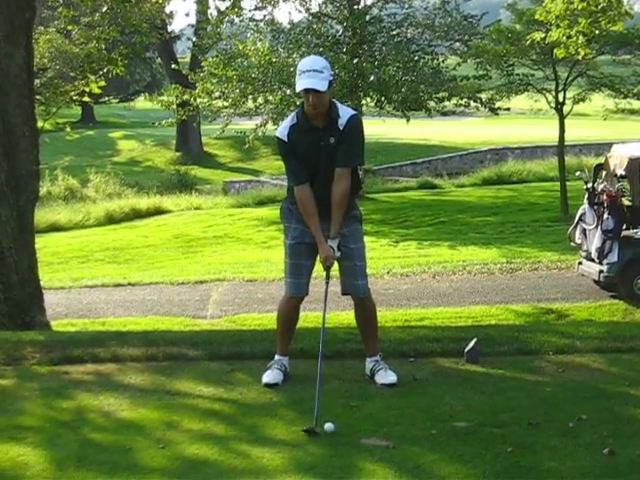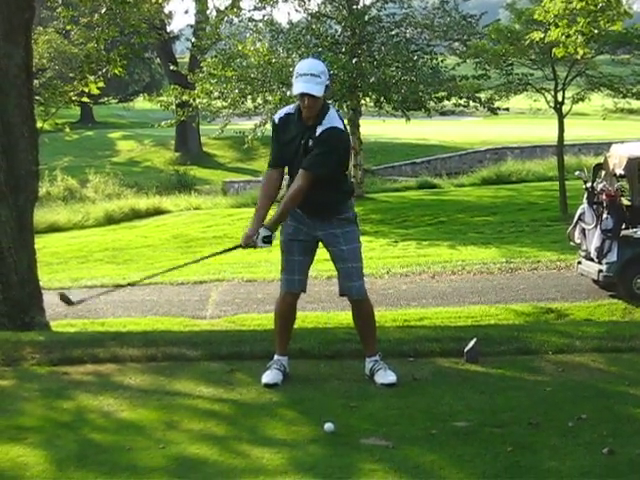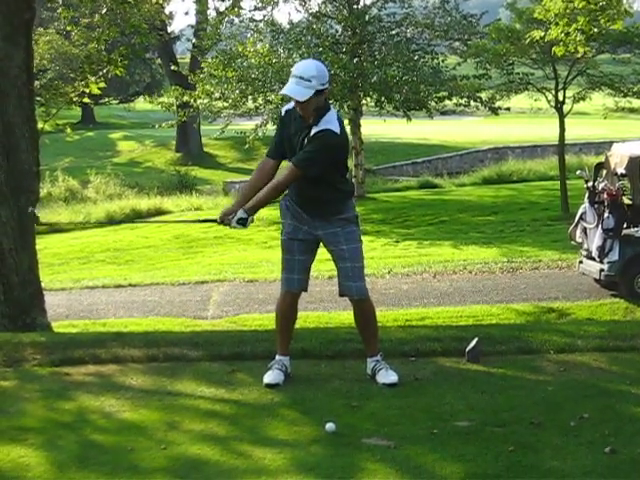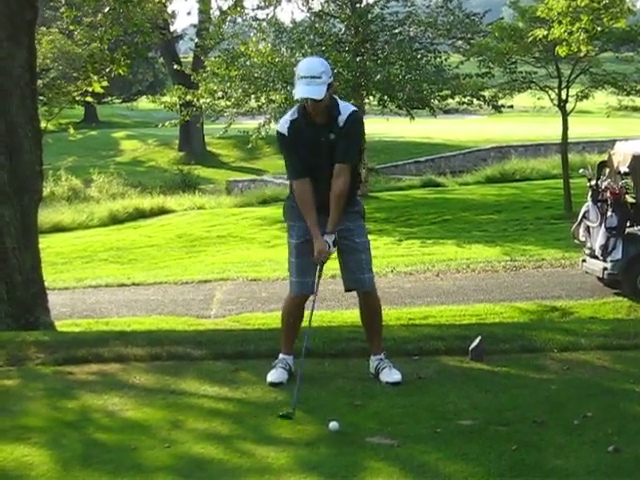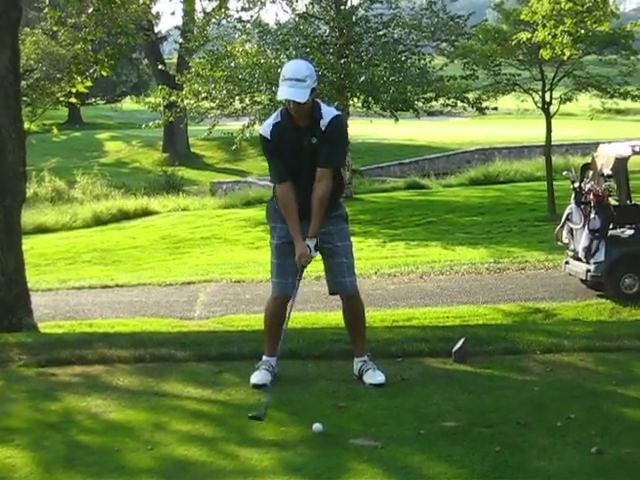
dt=0.5s
person 1, frame 1
left shoulder: (349, 122)
right shoulder: (288, 132)
left elbow: (342, 181)
right elbow: (301, 189)
left wrist: (333, 235)
right wrist: (319, 241)
left hip: (344, 214)
right hip: (300, 216)
left knee: (360, 291)
right knee: (294, 293)
left ankle: (374, 360)
right ankle: (281, 359)
person 1, frame 2
left shoulder: (333, 131)
right shoulder: (283, 120)
left elbow: (301, 183)
right elbow: (274, 174)
left wrist: (270, 227)
right wrist: (255, 221)
left hip: (337, 216)
right hip: (298, 214)
left knee: (356, 292)
right knee: (289, 291)
left ankle: (373, 360)
right ankle: (279, 359)
person 1, frame 3
left shoulder: (330, 134)
right shoulder: (289, 114)
left elbow: (287, 177)
right elbow: (269, 163)
left wrist: (248, 210)
right wrist: (237, 203)
left hip: (337, 216)
right hip: (298, 213)
left knee: (357, 292)
right knee: (290, 291)
left ankle: (375, 360)
right ankle: (281, 359)
person 1, frame 4
left shoulder: (349, 118)
right shoulder: (288, 127)
left elbow: (341, 178)
right elbow: (300, 183)
left wrist: (331, 231)
right wrist: (314, 236)
left hip: (346, 210)
right hip: (304, 212)
left knee: (366, 287)
right knee: (299, 292)
left ankle: (378, 358)
right ankle: (285, 358)
person 1, frame 5
left shoulder: (332, 123)
right shoulder: (272, 130)
left elbow: (323, 183)
right elbow: (283, 187)
left wrist: (312, 236)
right wrist: (297, 239)
left hip: (329, 214)
right hip: (287, 215)
left knee: (348, 290)
right knee: (280, 292)
left ankle: (362, 360)
right ankle: (268, 360)
